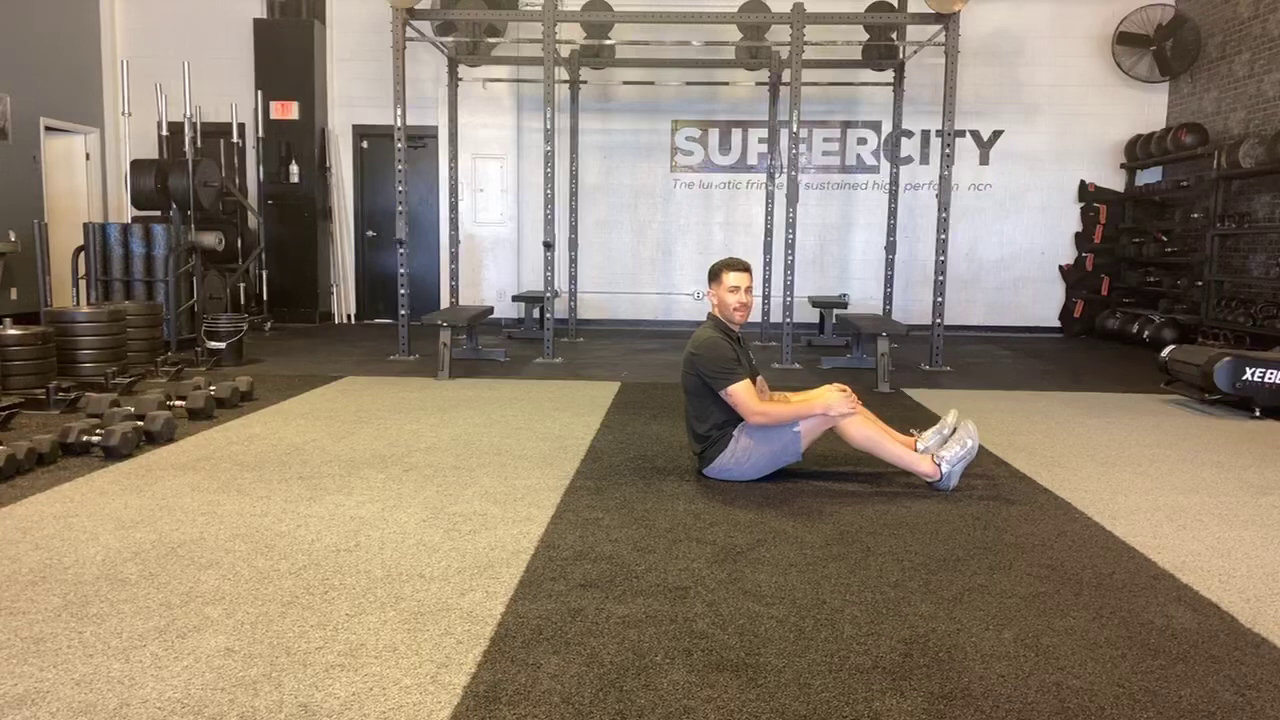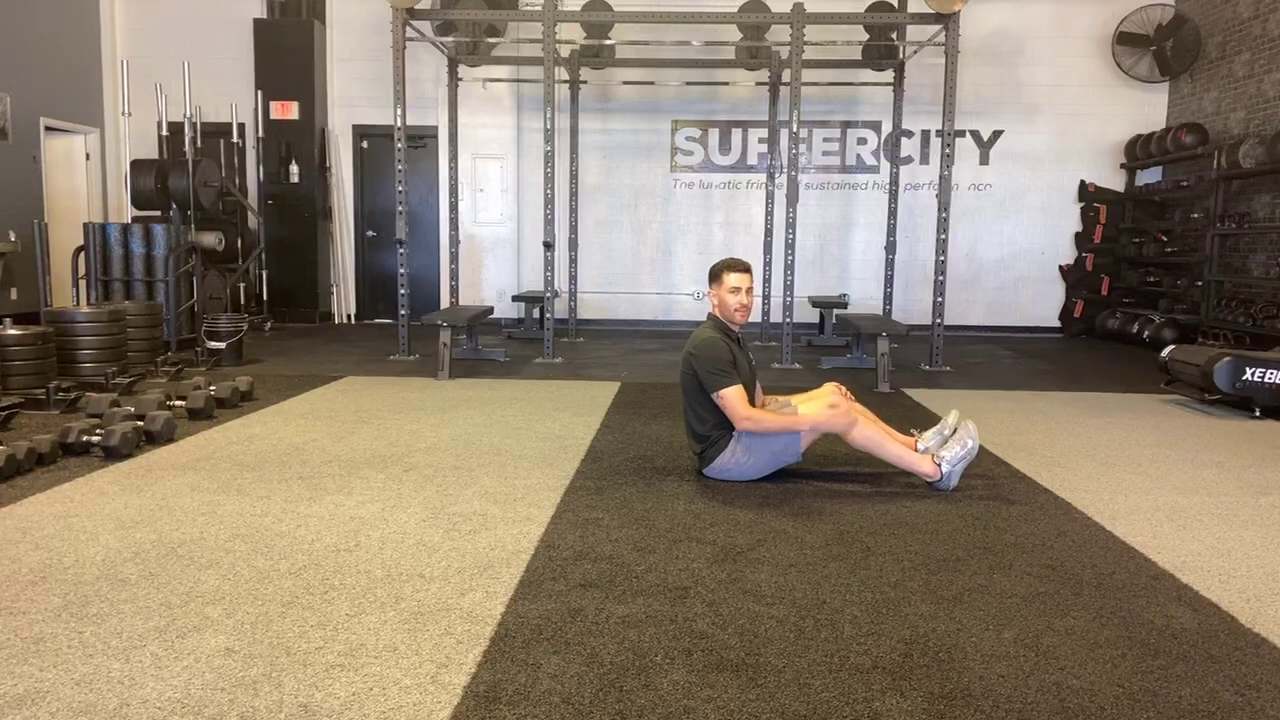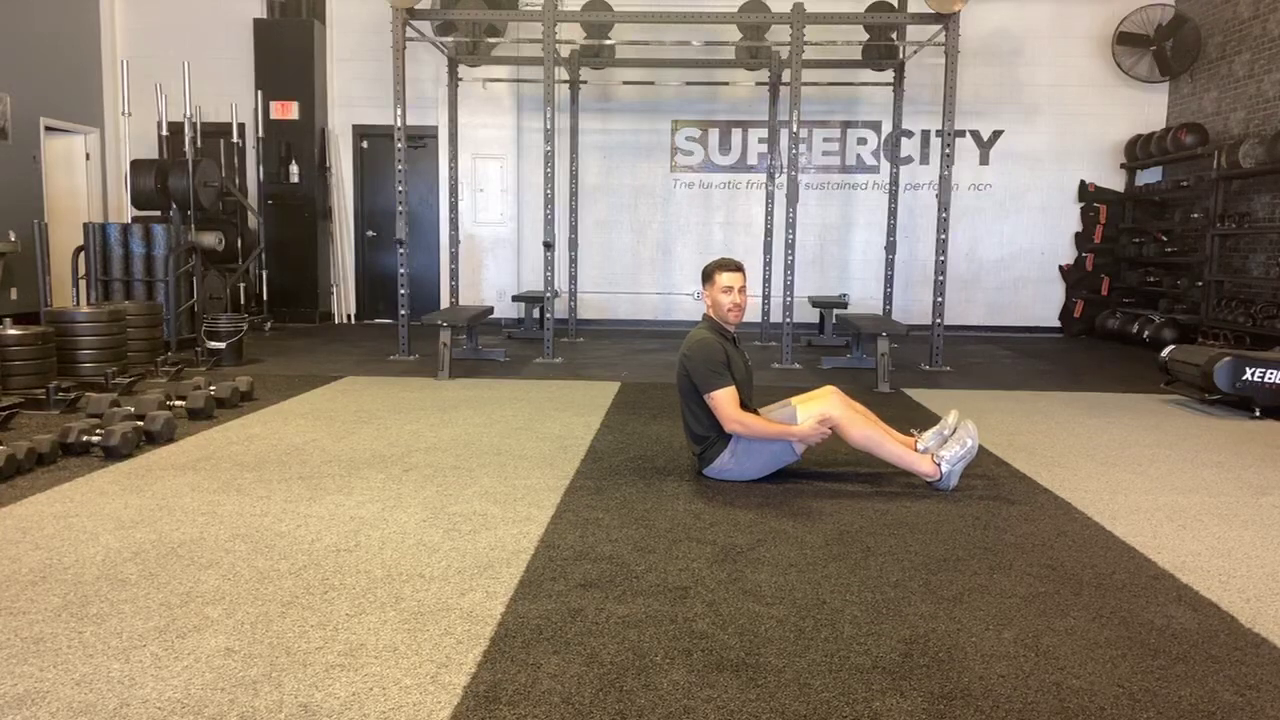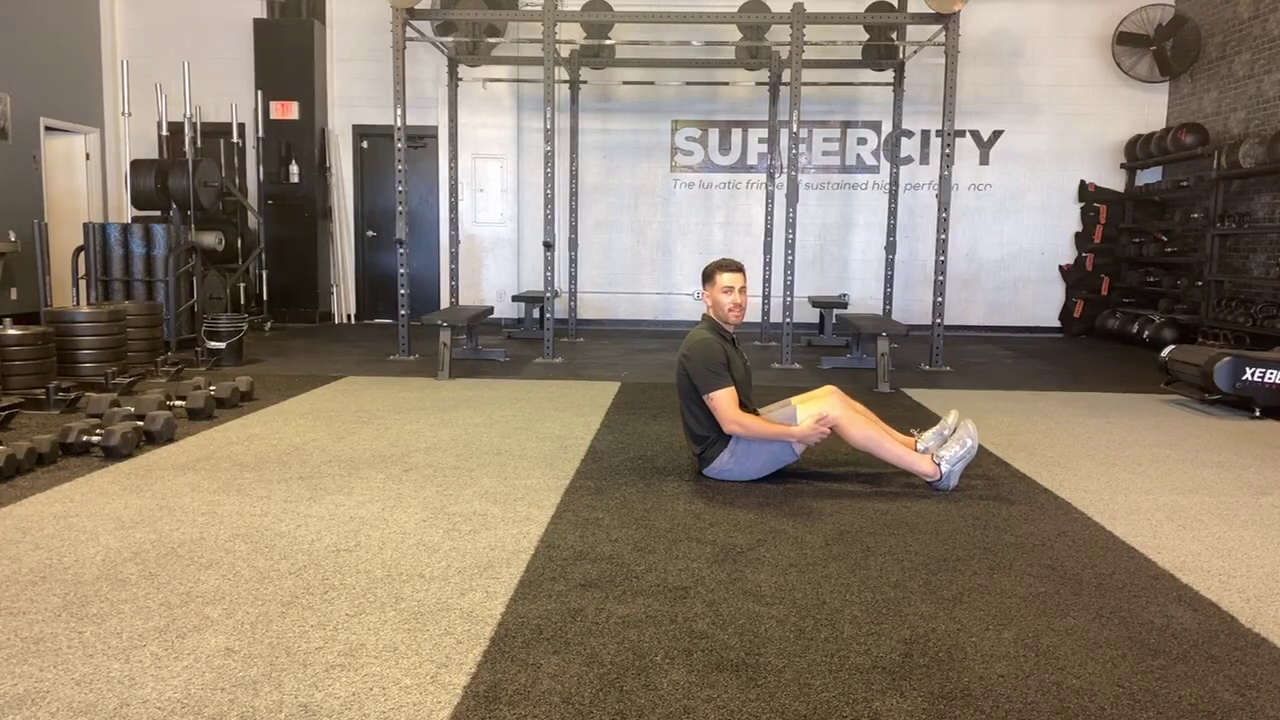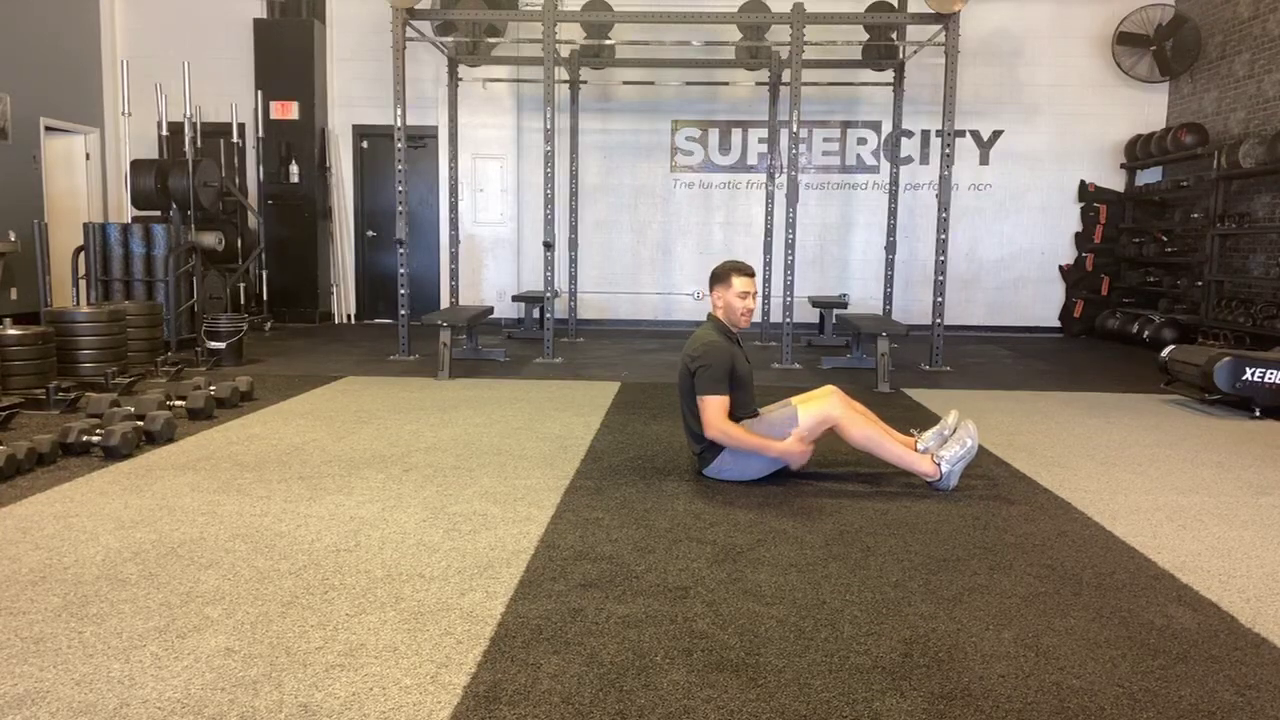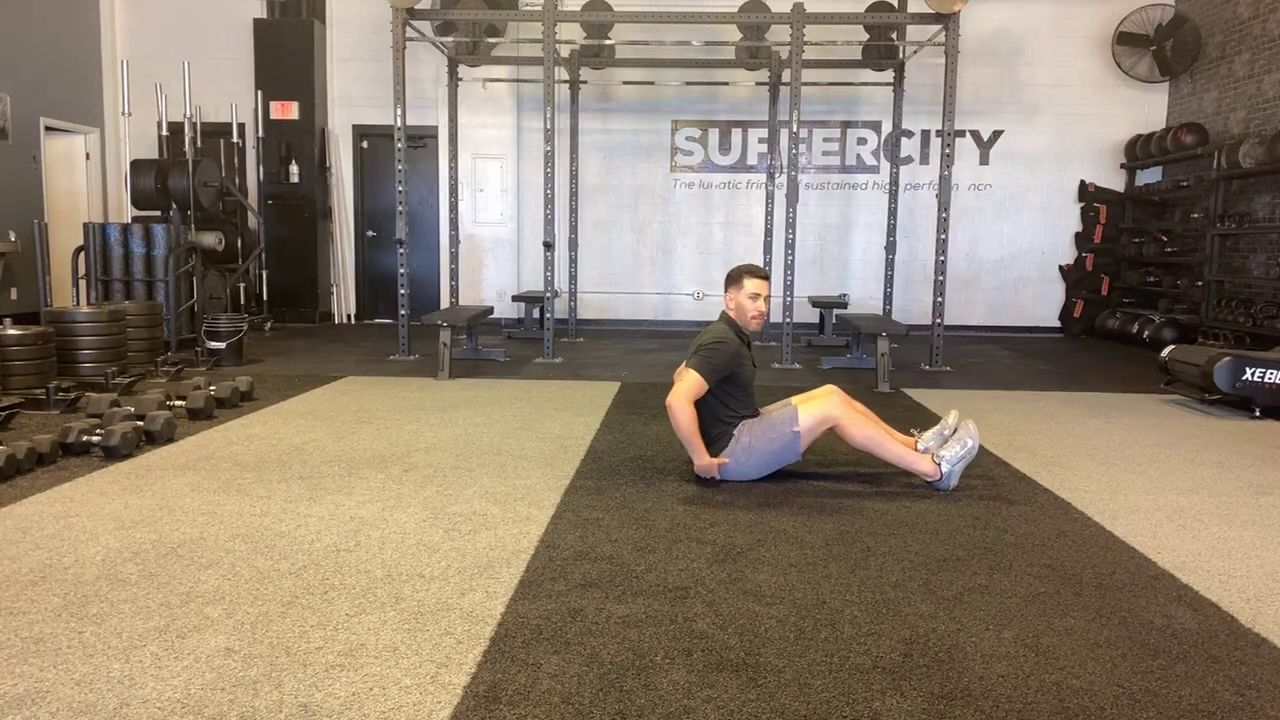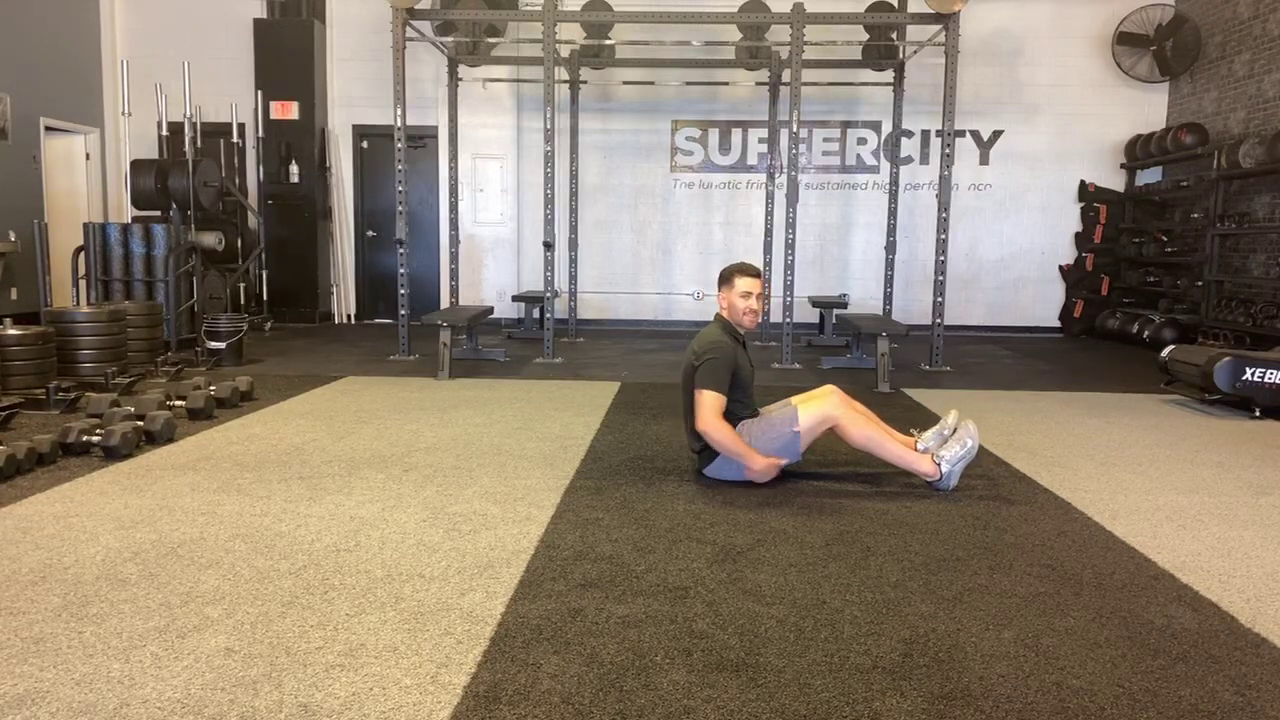
dt=0.5s
person 1, frame 1
left shoulder: (729, 338)
right shoulder: (711, 345)
left elbow: (764, 398)
right elbow: (756, 412)
left wrist: (821, 396)
right wrist: (821, 406)
left hip: (736, 439)
right hip: (725, 453)
left knee: (831, 396)
right knee: (832, 409)
left ankle: (914, 446)
right ankle: (932, 469)
person 1, frame 2
left shoulder: (730, 338)
right shoulder: (710, 345)
left elbow: (758, 403)
right elbow: (744, 418)
left wrist: (817, 397)
right wrist: (813, 420)
left hip: (736, 442)
right hip: (725, 454)
left knee: (831, 397)
right knee: (833, 409)
left ankle: (915, 445)
right ankle: (932, 469)
person 1, frame 3
left shoulder: (724, 338)
right shoulder: (705, 346)
right elbow: (733, 421)
left wrist: (797, 422)
right wrist: (799, 432)
left hip: (737, 441)
right hip: (725, 454)
left knee: (830, 394)
right knee: (831, 407)
left ankle: (916, 445)
right ankle: (933, 469)
person 1, frame 4
left shoulder: (722, 338)
right shoulder: (705, 346)
right elbow: (731, 422)
left wrist: (795, 425)
right wrist: (797, 433)
left hip: (737, 442)
right hip: (726, 454)
left knee: (830, 394)
right knee: (832, 408)
left ankle: (915, 445)
right ankle: (932, 469)
person 1, frame 5
left shoulder: (721, 337)
right shoulder: (713, 348)
right elbow: (714, 428)
left wrist: (773, 438)
right wrist: (779, 449)
left hip: (739, 433)
right hip: (727, 456)
left knee: (831, 394)
right knee: (832, 408)
left ankle: (916, 446)
right ankle: (933, 469)
person 1, frame 6
left shoulder: (728, 335)
right shoulder: (723, 344)
left elbow: (680, 377)
right elbow: (677, 401)
right wrist: (702, 459)
left hip: (738, 432)
right hip: (729, 450)
left knee: (830, 393)
right knee: (833, 407)
left ankle: (914, 445)
right ankle: (933, 469)
person 1, frame 7
left shoulder: (727, 338)
right shoulder: (717, 348)
right elbow: (707, 422)
right wrist: (752, 462)
left hip: (742, 432)
right hip: (726, 455)
left knee: (830, 394)
right knee: (832, 408)
left ankle: (915, 445)
right ankle: (932, 469)
